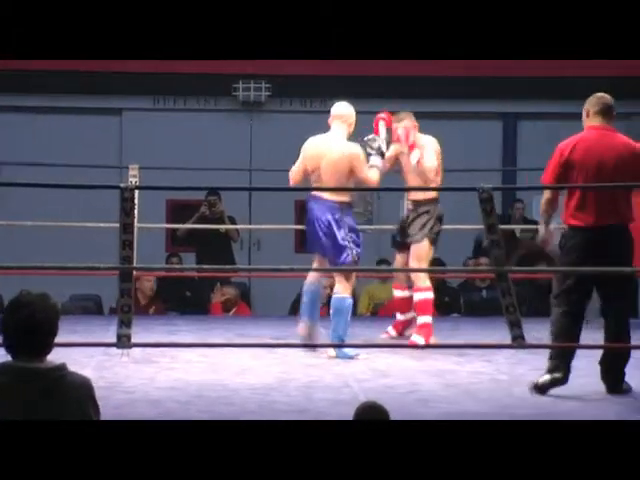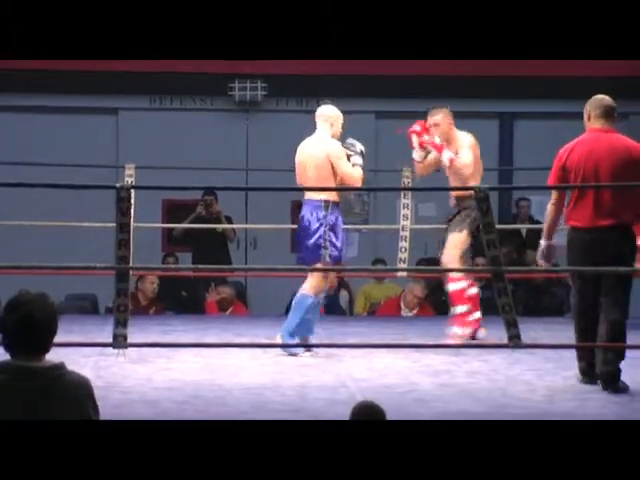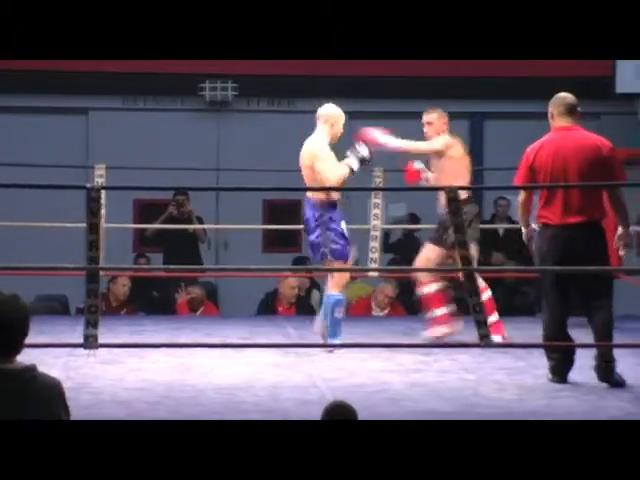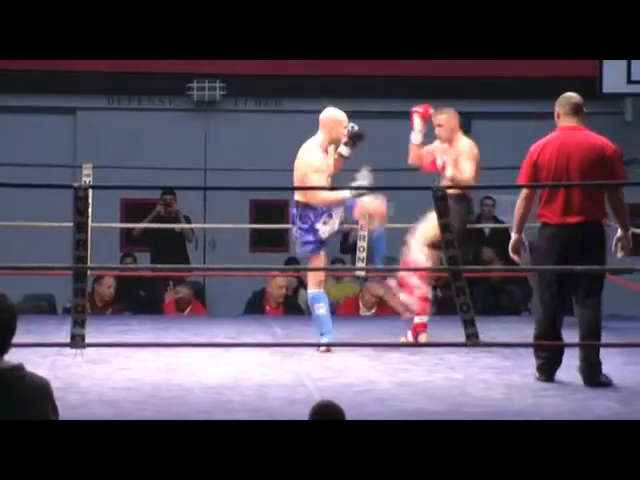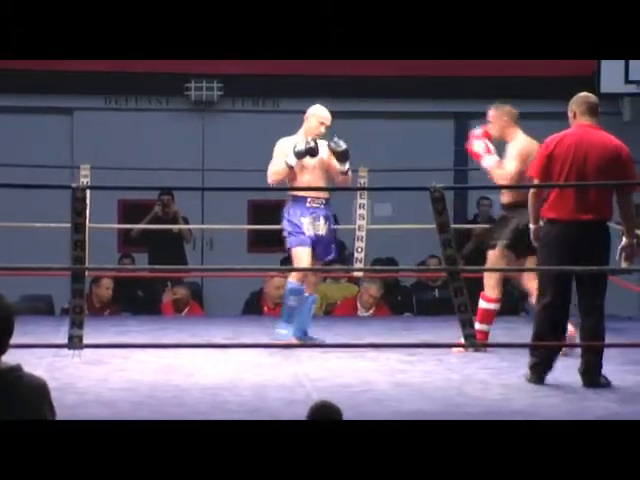
dt=0.5s
person 1, frame 1
left shoulder: (568, 147)
left elbow: (549, 195)
left wrist: (545, 227)
left hip: (578, 235)
left knee: (566, 304)
left ankle: (556, 369)
right ankle: (614, 378)
person 1, frame 2
left shoulder: (570, 150)
left elbow: (556, 200)
left wrist: (547, 239)
left hip: (581, 236)
left knee: (584, 305)
right knee: (614, 305)
left ankle: (588, 370)
right ankle: (609, 373)
person 1, frame 3
left shoulder: (536, 150)
right shoulder: (600, 146)
left elbow: (524, 198)
right elbow: (615, 194)
left wrist: (526, 227)
right wrist: (624, 227)
left hip: (552, 235)
right hip: (589, 232)
left knee: (555, 305)
right knee: (599, 302)
left ankle: (558, 368)
right ankle: (605, 366)
person 1, frame 4
left shoulder: (540, 148)
right shoulder: (604, 147)
left elbow: (526, 195)
right elbow: (615, 195)
left wrist: (516, 233)
right wrist: (624, 230)
left hip: (552, 233)
right hip: (589, 233)
left knee: (550, 304)
right knee: (589, 303)
left ankle: (545, 367)
right ankle: (591, 370)
person 1, frame 5
left shoulder: (554, 143)
right shoulder: (617, 149)
left elbow: (535, 190)
right elbow: (625, 199)
left wrist: (534, 223)
right wrist: (629, 238)
left hip: (556, 230)
right hip: (594, 232)
left knee: (550, 301)
right knee: (592, 304)
left ankle: (538, 367)
right ankle: (591, 372)
person 2, frame 1
left shoulder: (312, 143)
right shoulder: (352, 151)
left elbow: (294, 180)
right elbow: (371, 182)
right wrist: (376, 157)
left hip: (315, 207)
right hip: (338, 213)
left knee: (319, 265)
right knee: (345, 280)
left ankle: (308, 322)
right ankle: (337, 344)
person 2, frame 2
left shoulder: (303, 147)
right shoulder: (332, 146)
right elbow: (354, 182)
right wrist: (357, 159)
left hip: (309, 210)
right hip: (325, 213)
left knee: (329, 273)
right knee: (318, 278)
left ankle: (302, 333)
right ankle: (287, 335)
person 2, frame 3
left shoulder: (314, 144)
right shoulder: (318, 147)
right elbow: (331, 181)
left wrist: (348, 161)
right wrist: (354, 161)
left hip: (323, 211)
right hip: (324, 213)
left knee: (346, 260)
right knee: (340, 276)
left ankle: (326, 320)
right ankle: (331, 337)
person 2, frame 4
left shoulder: (326, 146)
right shoulder: (312, 156)
right elbow: (317, 198)
left wrist: (343, 147)
right wrist: (351, 191)
left hip: (328, 207)
right hip: (308, 215)
left knee: (378, 209)
right knee: (316, 279)
right ankle: (326, 336)
person 2, frame 5
left shoulder: (327, 148)
right shoulder: (286, 144)
left elbow: (344, 182)
right elbow: (272, 179)
left wrist: (344, 161)
right wrist: (296, 156)
left hip: (322, 211)
right hip: (298, 210)
right knee: (302, 268)
left ankle: (300, 332)
right ankle: (286, 324)
person 3, frame 1
left shoulder: (429, 143)
right shoulder: (398, 146)
left elbow: (430, 176)
left wrist: (412, 149)
left hip: (427, 211)
right hip: (410, 210)
left knee: (417, 270)
right knee: (399, 270)
left ankle: (424, 330)
right ankle: (402, 321)
person 3, frame 2
left shoulder: (465, 140)
right shoulder: (442, 144)
left elbow: (466, 171)
right elbow: (420, 172)
left wrist: (441, 150)
right wrist: (418, 147)
left hip: (468, 206)
right hip: (458, 206)
left knee: (450, 260)
right knee: (455, 263)
left ankle: (461, 320)
right ankle: (475, 322)
person 3, frame 3
left shoulder: (447, 142)
right shoulder: (439, 149)
left elbow: (415, 147)
left wrist: (382, 139)
right wrist: (425, 175)
left hip: (462, 213)
right hip: (448, 215)
right knee: (420, 268)
left ankle: (496, 329)
right ankle: (441, 321)
person 3, frame 4
left shoulder: (466, 147)
right shoulder: (442, 145)
left elbow: (467, 179)
right elbow: (414, 160)
left wrist: (446, 169)
right wrist: (417, 129)
left hip: (455, 207)
left knee: (416, 241)
right knee: (423, 270)
left ankle: (409, 295)
right ankle: (418, 331)
person 3, frame 5
left shoulder: (518, 146)
right shoulder: (529, 145)
left elbow: (505, 179)
right elbow: (504, 174)
left wrist: (484, 157)
right wrist: (488, 152)
left hip: (514, 216)
right hip: (524, 215)
left knee: (491, 279)
right knee: (531, 281)
left ankle: (478, 337)
